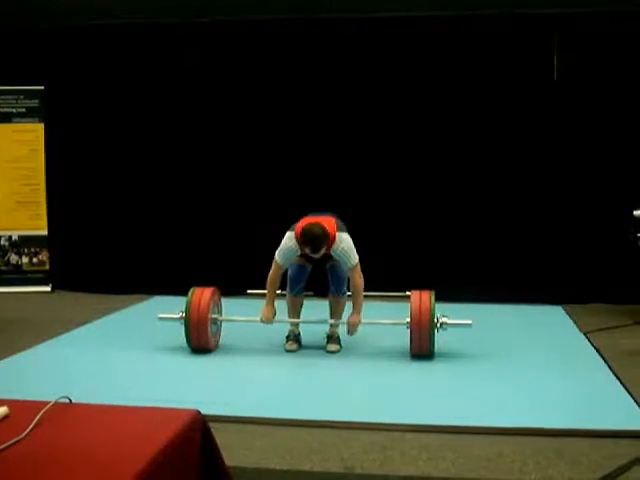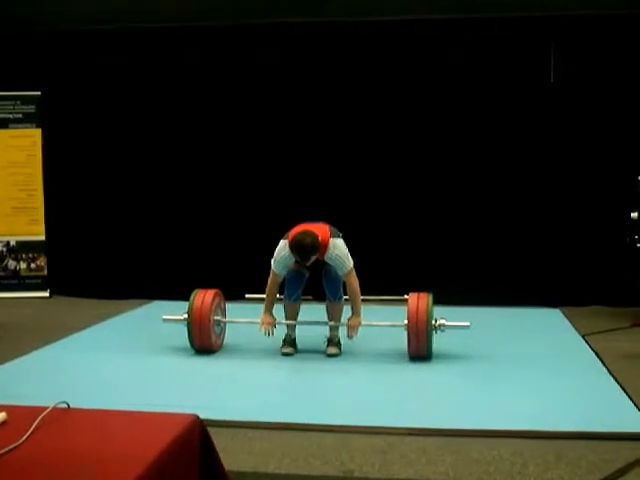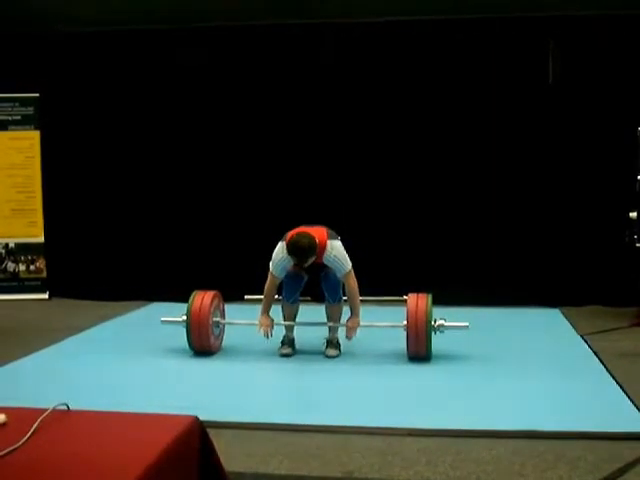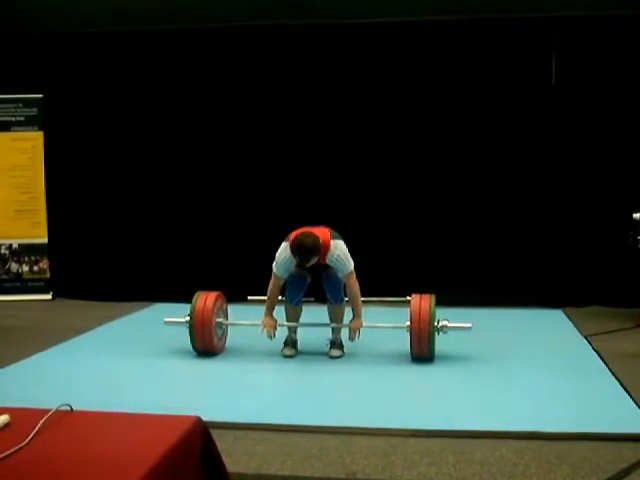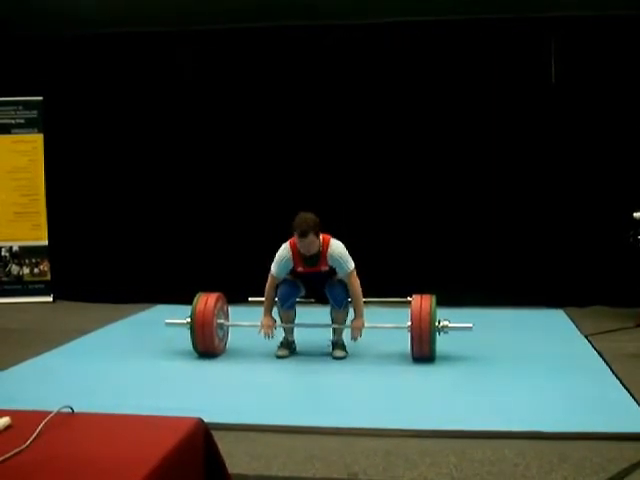
dt=1s
person 1, frame 1
left shoulder: (342, 241)
right shoulder: (291, 240)
left elbow: (356, 276)
right elbow: (275, 271)
left wrist: (356, 313)
right wrist: (269, 306)
left hip: (334, 250)
left knee: (339, 280)
right knee: (294, 279)
left ankle: (334, 332)
right ankle: (294, 332)
person 1, frame 2
left shoulder: (336, 247)
right shoulder: (283, 249)
left elbow: (351, 280)
right elbow: (274, 281)
left wrist: (356, 315)
right wrist: (267, 313)
left hip: (329, 260)
left knee: (334, 286)
right knee: (292, 286)
left ankle: (334, 336)
right ankle: (290, 335)
person 1, frame 3
left shoulder: (334, 249)
right shoulder: (281, 252)
left elbow: (350, 281)
right elbow: (272, 283)
left wrist: (355, 316)
right wrist: (264, 314)
left hip: (327, 264)
left knee: (333, 289)
right knee: (289, 288)
left ankle: (333, 338)
right ankle: (288, 337)
person 1, frame 4
left shoulder: (336, 249)
right shoulder: (285, 252)
left elbow: (351, 282)
right elbow: (275, 283)
left wrist: (357, 317)
right wrist: (268, 315)
left hip: (330, 265)
left knee: (335, 292)
right knee: (293, 292)
left ankle: (336, 339)
right ankle: (291, 338)
person 1, frame 5
left shoulder: (335, 249)
right shoulder: (286, 252)
left elbow: (353, 281)
right elbow: (272, 282)
left wrist: (359, 317)
right wrist: (267, 315)
left hip: (329, 280)
right hip: (299, 280)
left knee: (340, 296)
right knee: (283, 294)
left ankle: (338, 340)
right ankle: (288, 339)
